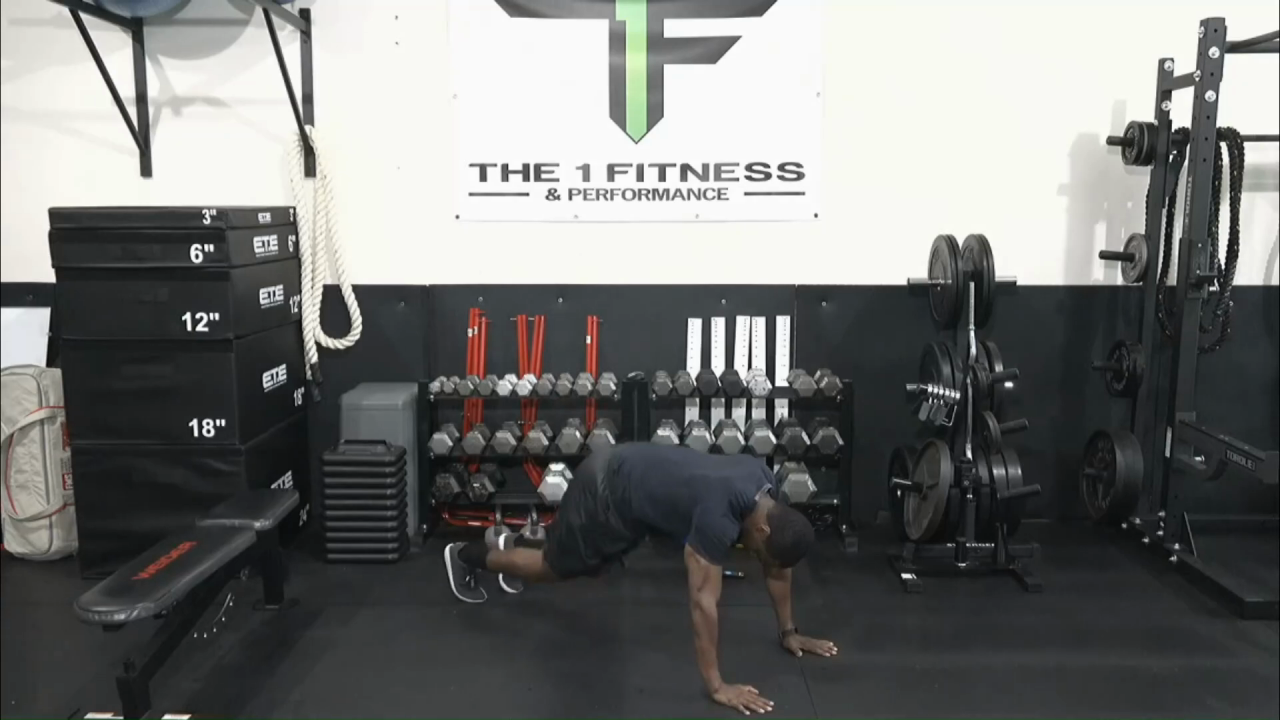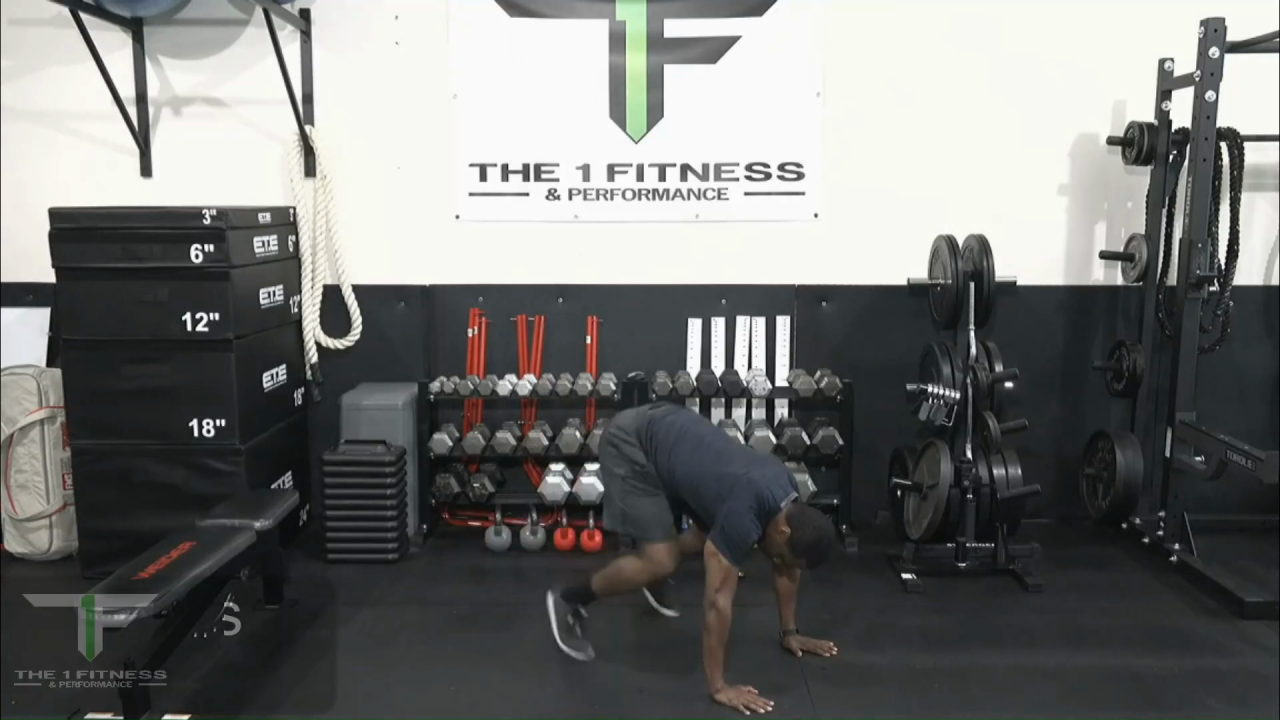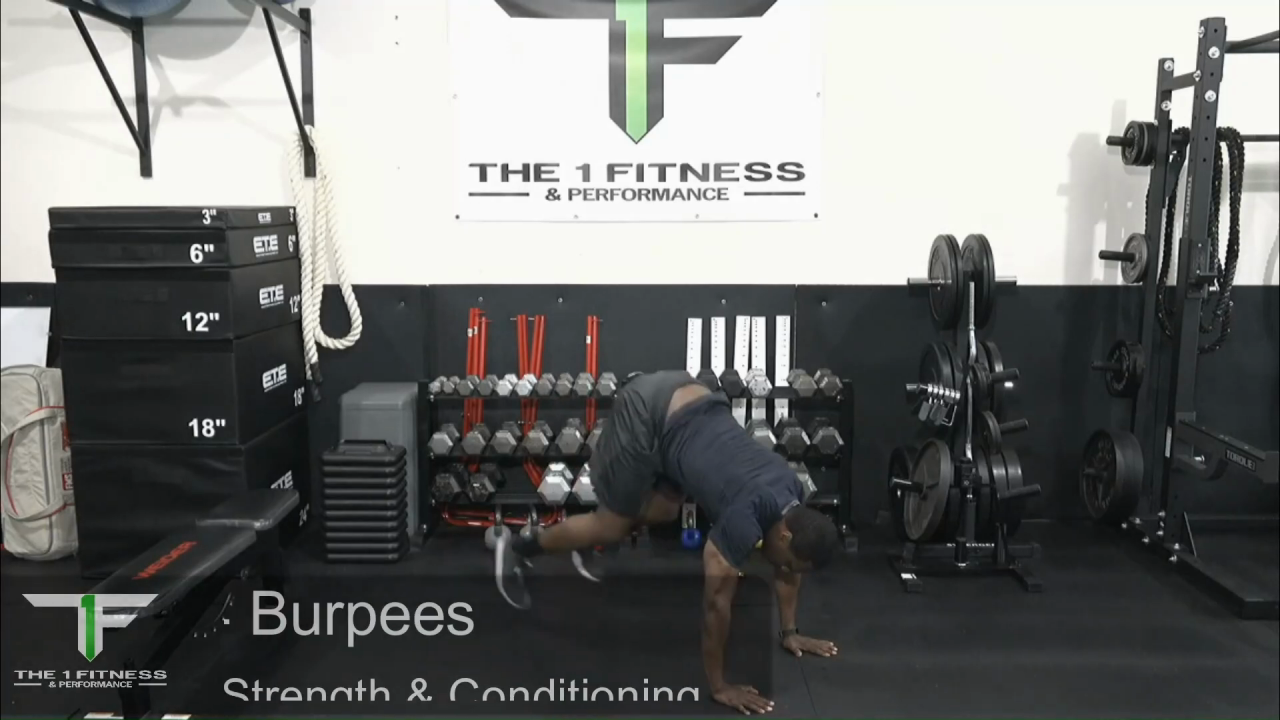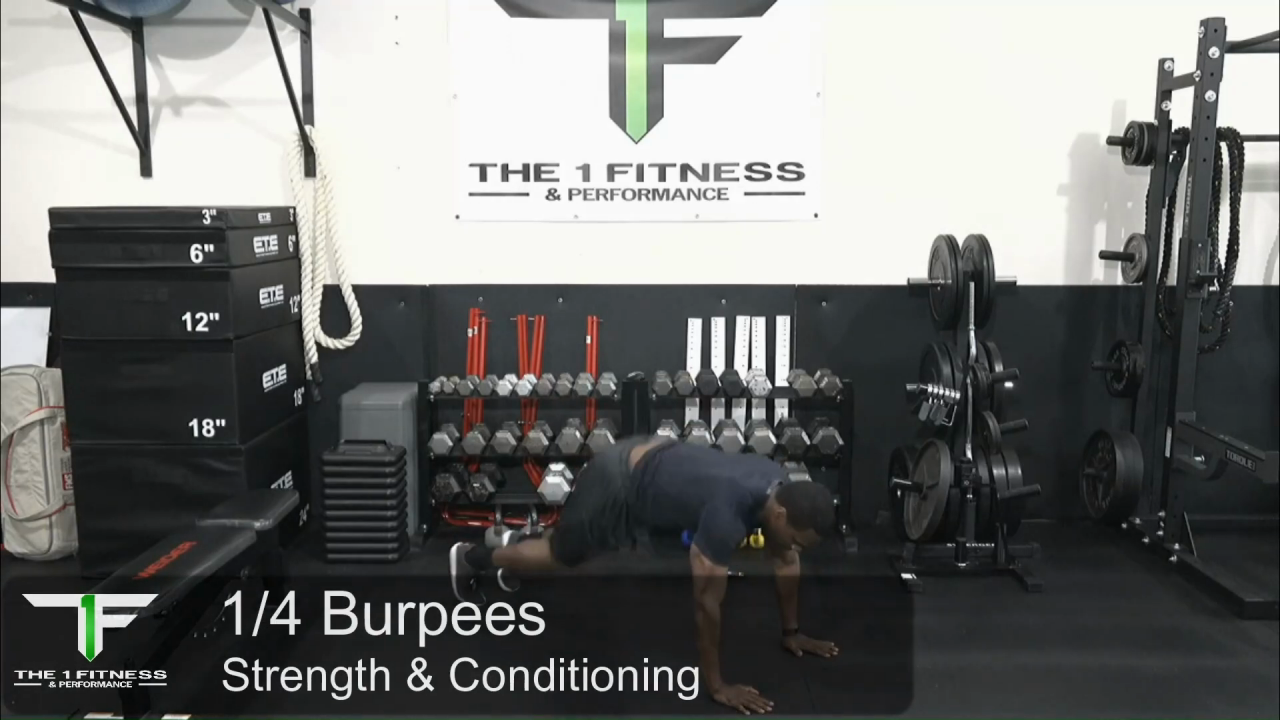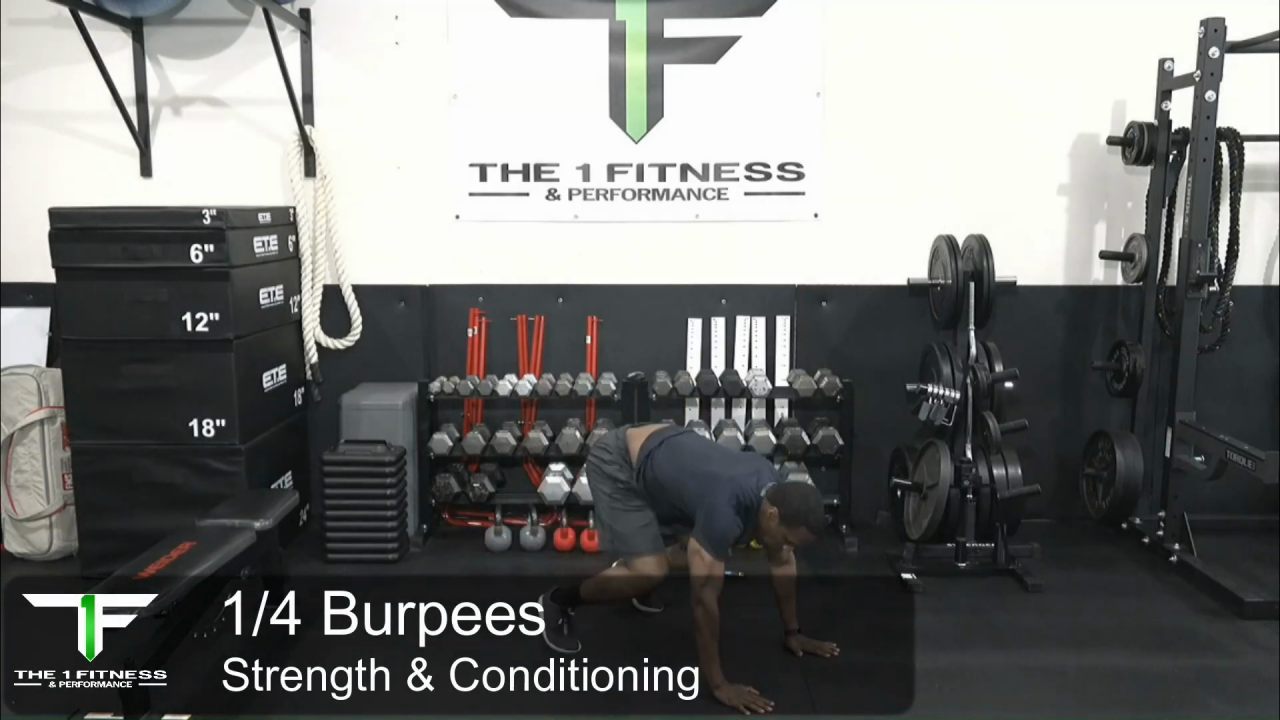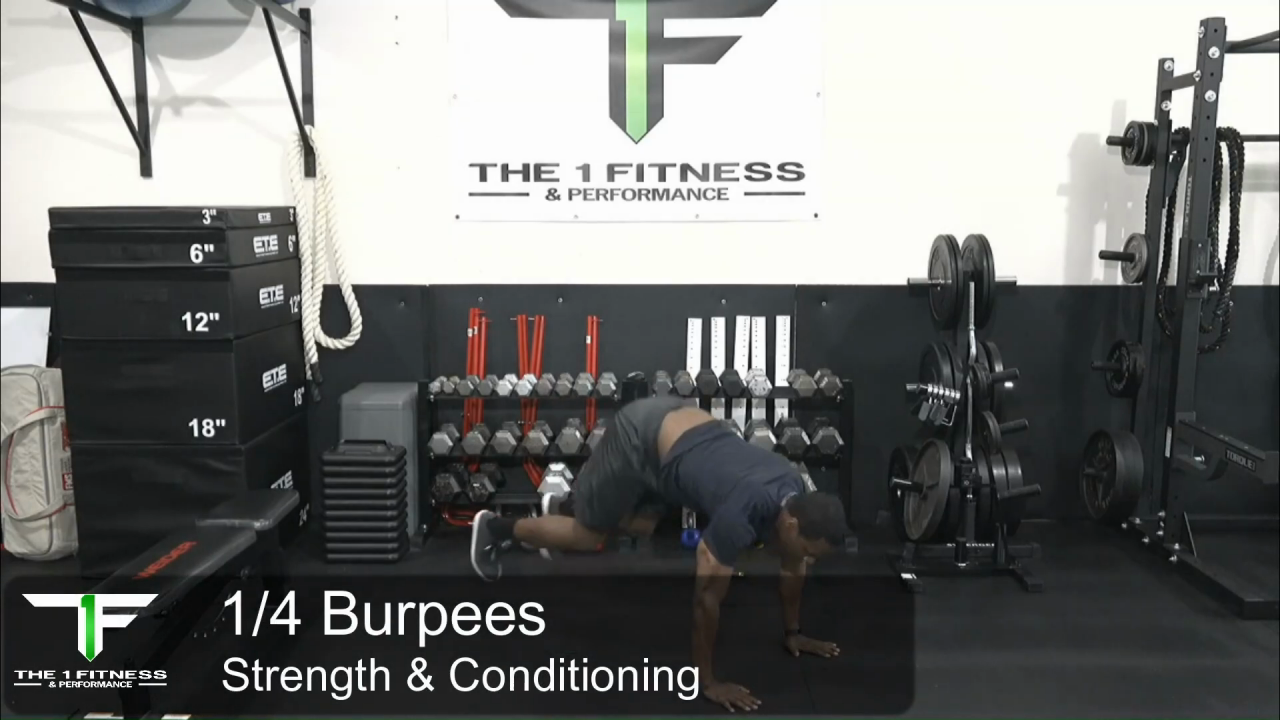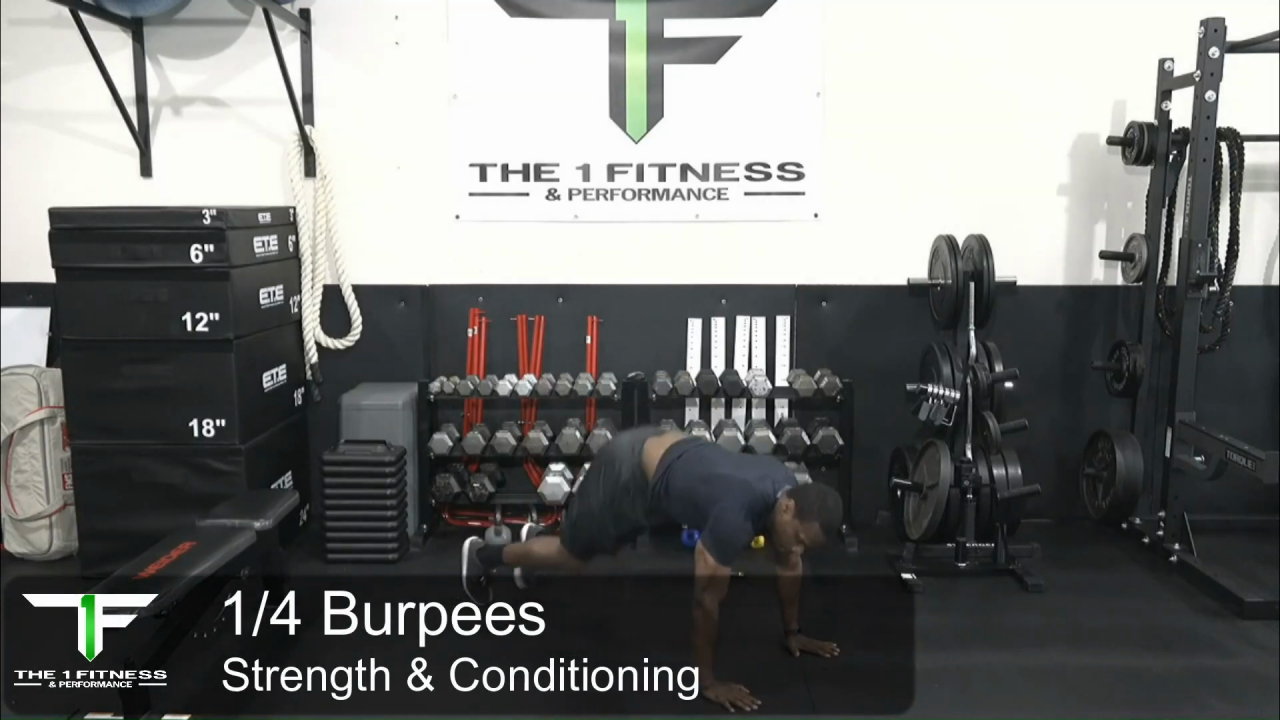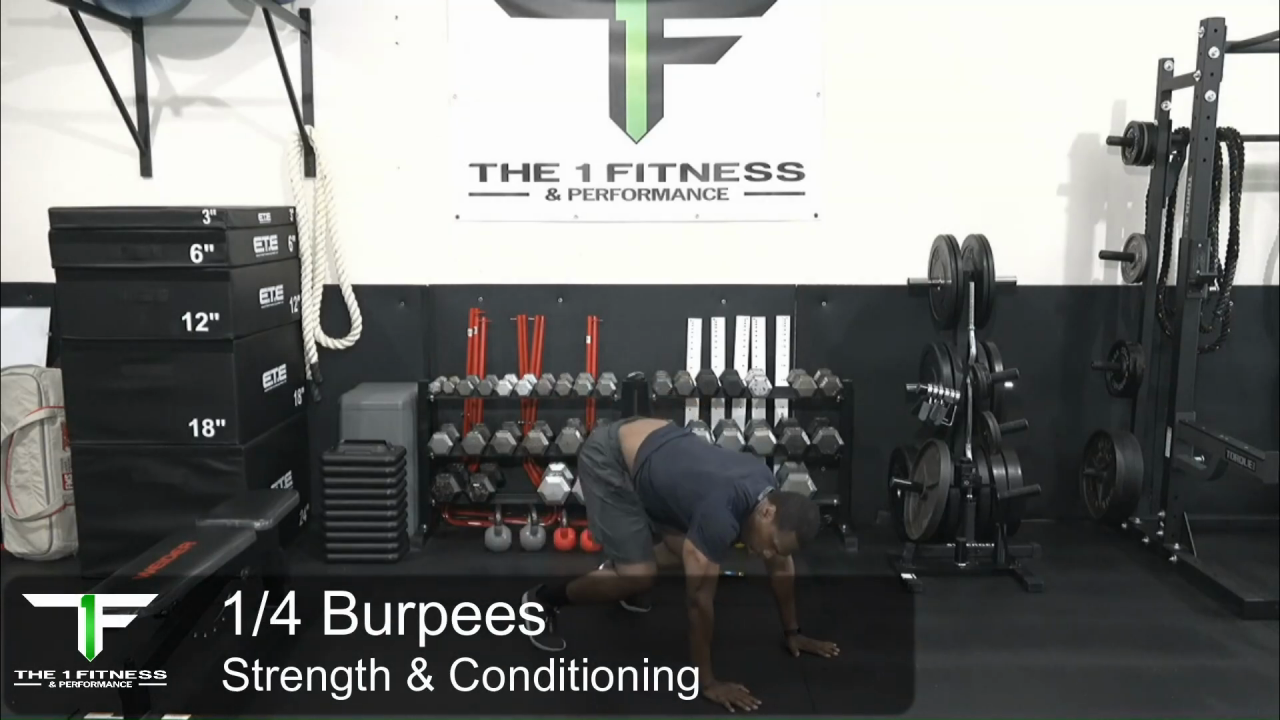
dt=0.5s
person 1, frame 1
left shoulder: (766, 489)
right shoulder: (719, 515)
left elbow: (777, 566)
right elbow: (703, 599)
left wrist: (789, 632)
right wrist: (717, 686)
left hip: (630, 471)
right hip: (606, 490)
left knee: (585, 564)
right knee: (556, 567)
left ankle: (518, 546)
right ankle: (465, 556)
person 1, frame 2
left shoulder: (788, 500)
right shoulder: (744, 513)
left elbow: (785, 568)
right elbow: (719, 599)
left wrist: (790, 633)
right wrist: (719, 687)
left hip: (665, 426)
right hip: (633, 440)
left knee: (715, 537)
right knee: (660, 563)
right ankle: (569, 601)
person 1, frame 3
left shoulder: (790, 495)
right shoulder: (747, 517)
left elbow: (786, 572)
right elbow: (717, 600)
left wrist: (789, 633)
right wrist: (718, 685)
left hip: (678, 397)
right hip: (647, 412)
left knee: (661, 511)
right knee: (611, 526)
left ankle: (584, 545)
right ankle: (519, 549)
person 1, frame 4
left shoulder: (780, 487)
right shoulder: (728, 513)
left elbow: (786, 562)
right elbow: (707, 602)
left wrist: (792, 632)
right wrist: (717, 686)
left hip: (643, 458)
right hip: (618, 480)
left knee: (588, 545)
right knee: (564, 557)
left ankle: (520, 546)
right ankle: (473, 559)
person 1, frame 5
left shoulder: (774, 491)
right shoulder: (726, 510)
left elbow: (782, 564)
right elbow: (704, 597)
left wrist: (793, 633)
right wrist: (719, 685)
left hip: (653, 447)
right hip: (617, 460)
left knee: (707, 550)
right knee: (650, 573)
left ankle: (629, 566)
right ankle: (560, 601)
person 1, frame 6
left shoulder: (794, 495)
right shoulder: (740, 515)
left elbow: (792, 566)
right elbow: (708, 598)
left wrist: (793, 631)
right wrist: (708, 681)
left hip: (676, 417)
right hip: (643, 435)
left knee: (639, 524)
right knee: (590, 536)
left ankle: (562, 507)
right ankle: (494, 528)
person 1, frame 7
left shoulder: (786, 490)
right shoulder: (736, 514)
left elbow: (789, 565)
right elbow: (707, 599)
left wrist: (793, 633)
right wrist: (707, 682)
left hip: (656, 447)
right hip: (629, 468)
left knee: (593, 540)
right knee: (572, 553)
left ankle: (538, 538)
right ankle: (483, 554)
person 1, frame 8
left shoulder: (772, 497)
right shoulder: (721, 514)
left elbow: (782, 568)
right elbow: (699, 600)
left wrist: (793, 634)
right wrist: (708, 682)
left hip: (647, 437)
right hip: (610, 454)
left knee: (688, 549)
right knee: (639, 576)
left ankle: (616, 578)
right ankle: (542, 600)
